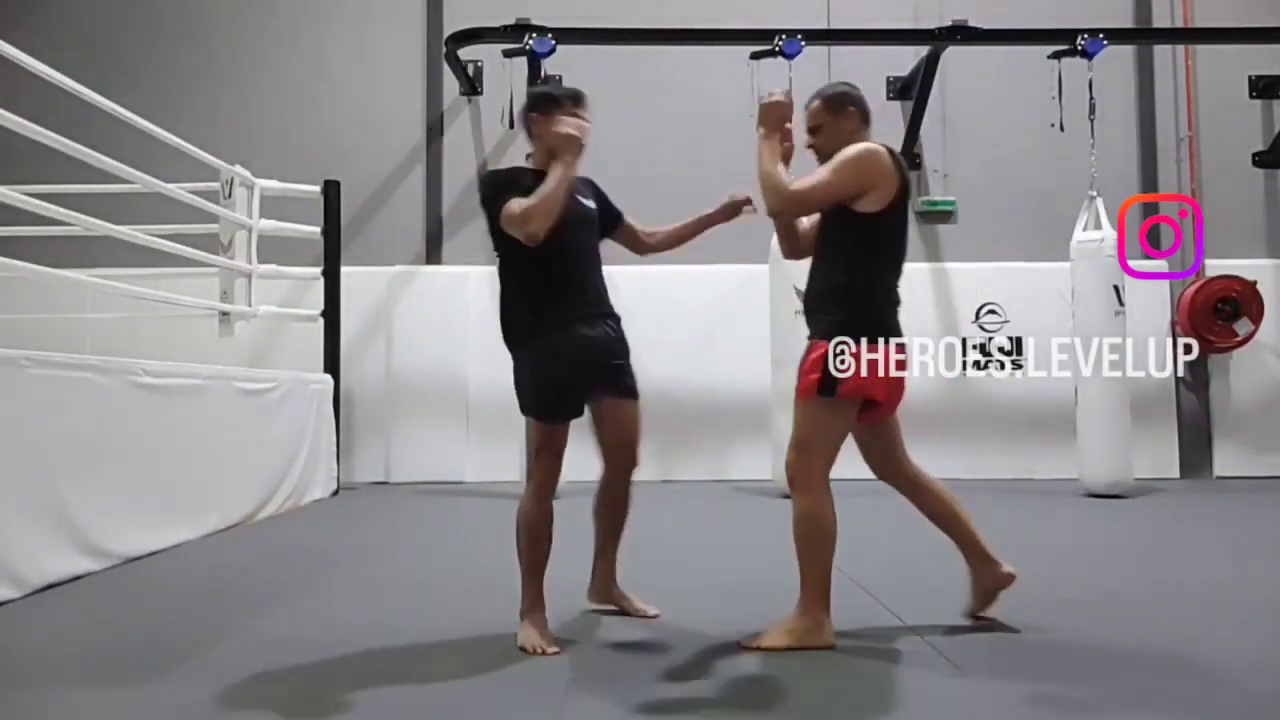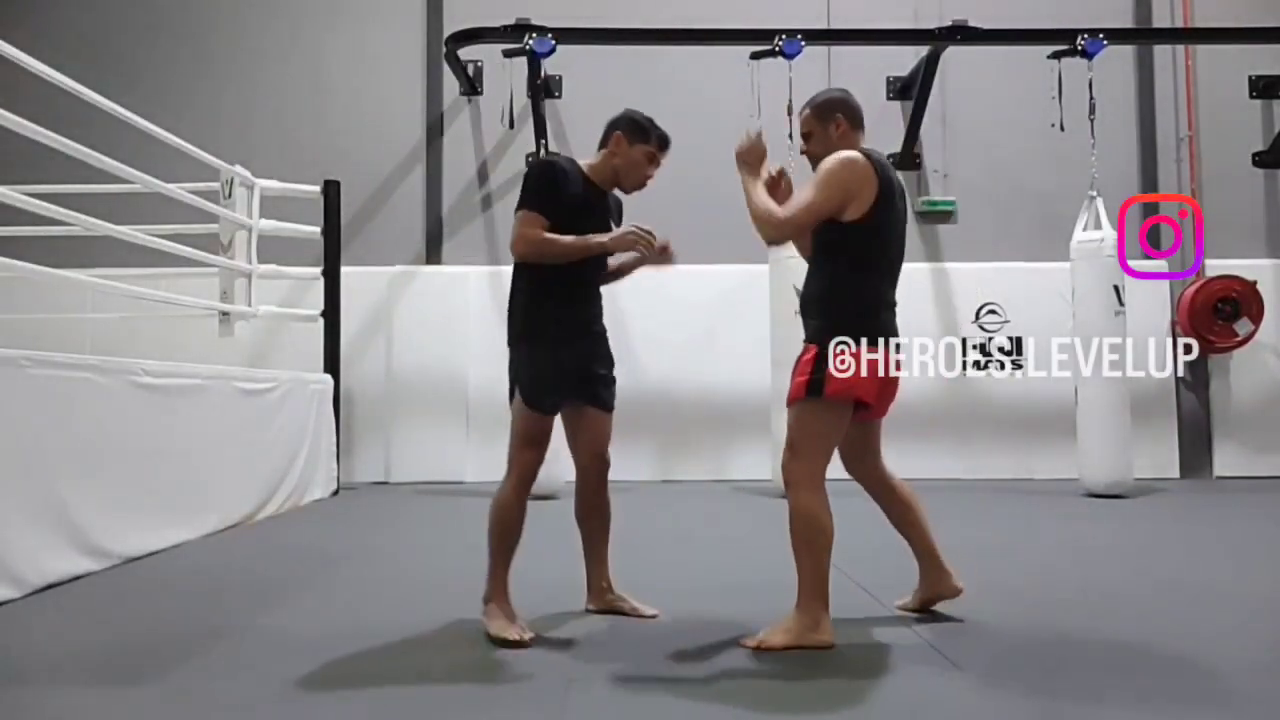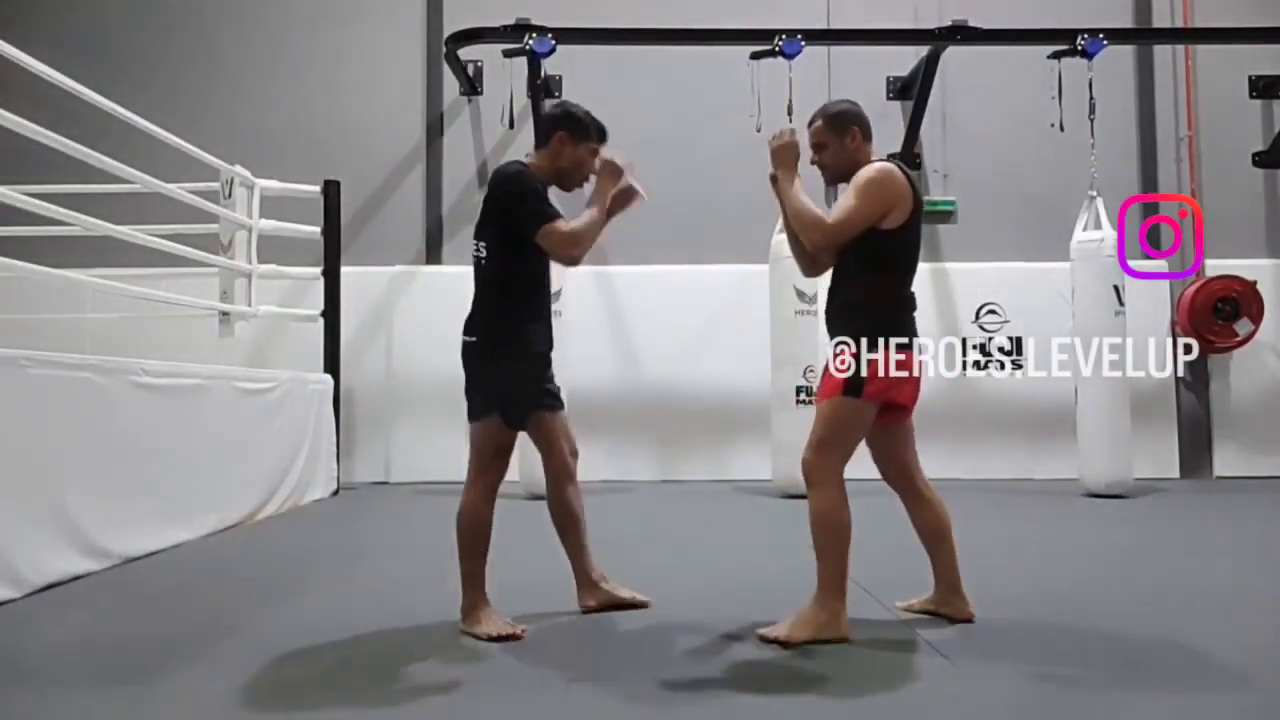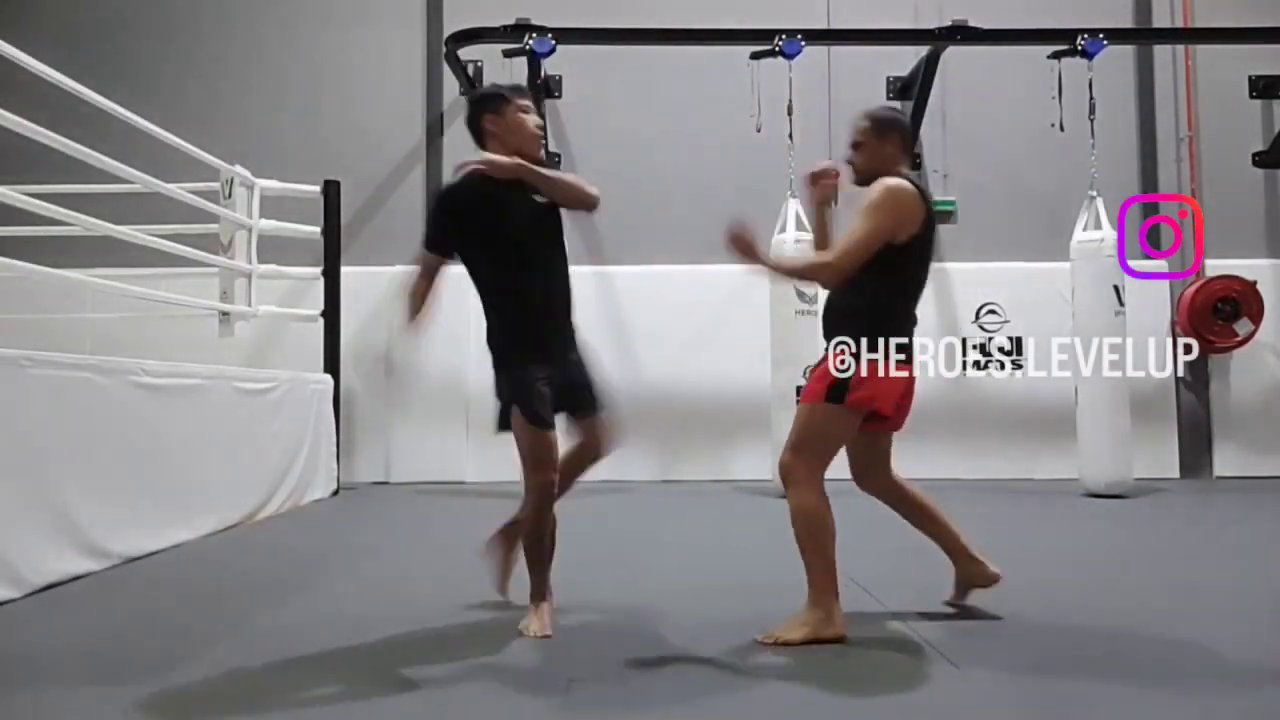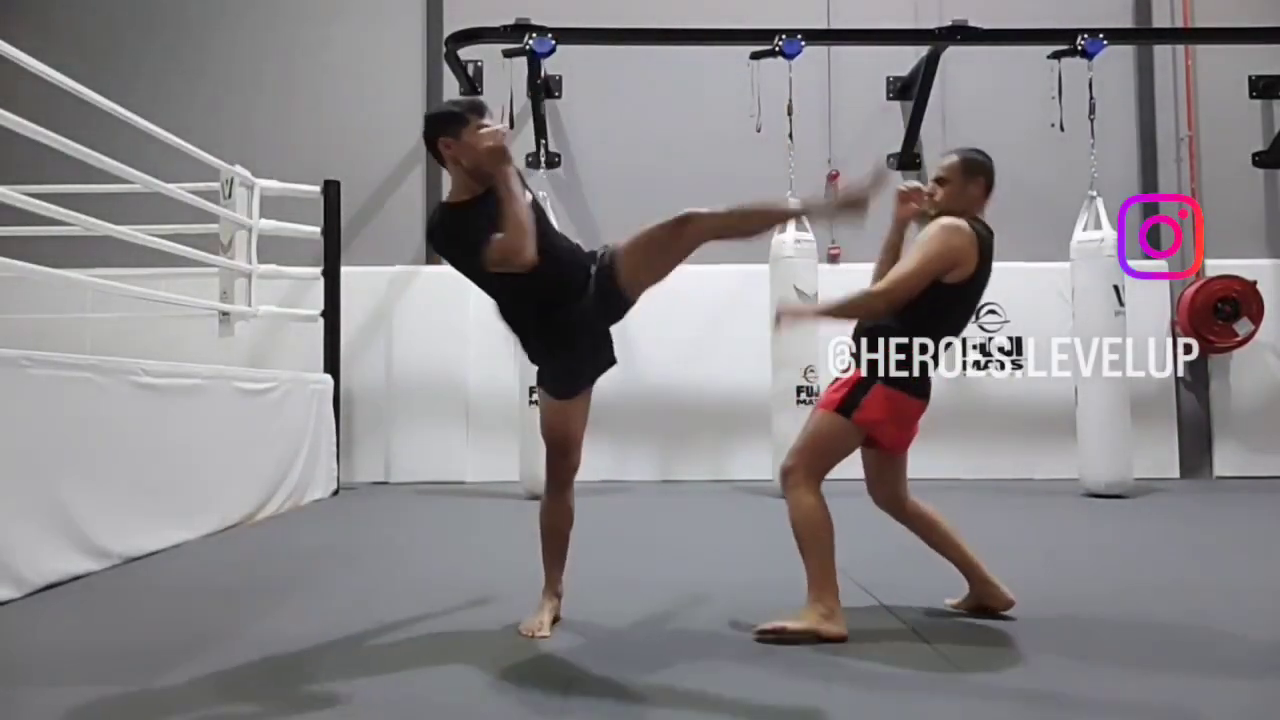
dt=0.4s
person 1, frame 1
left shoulder: (587, 189)
right shoulder: (500, 184)
left elbow: (643, 241)
right elbow: (529, 227)
left wrist: (711, 218)
right wrist: (563, 163)
left hip: (602, 333)
right hip: (542, 344)
left knee: (622, 460)
right knee: (543, 477)
left ankle: (604, 582)
right ankle: (531, 612)
person 1, frame 2
left shoulder: (611, 203)
right shoulder: (552, 173)
right elbow: (524, 246)
left wrist: (636, 257)
right wrist: (610, 241)
left hip: (589, 341)
right hip: (539, 340)
left knee: (595, 466)
right knee: (524, 468)
left ankle: (600, 587)
right ankle: (495, 596)
person 1, frame 3
left shoulder: (529, 188)
right shoulder: (515, 182)
left elbow: (568, 243)
right elbow: (569, 249)
left wrist: (611, 204)
right wrist: (602, 194)
left hip: (526, 350)
right hip: (498, 350)
left knee: (563, 459)
right knee: (487, 473)
left ankle: (591, 583)
right ankle: (473, 603)
person 1, frame 4
left shoulder: (538, 176)
right shoulder: (460, 198)
left elbow: (589, 200)
right elbow: (426, 276)
left wrist: (529, 169)
left hip: (561, 343)
right hip: (523, 356)
left knee: (590, 448)
right knee: (542, 480)
left ankle: (510, 534)
right ankle: (540, 597)
person 1, frame 5
left shoulder: (502, 187)
right shoulder: (447, 227)
right elbow: (518, 258)
right wrist: (505, 173)
left hip: (596, 285)
right hip: (562, 340)
left knee: (690, 224)
right knee: (561, 471)
left ankle: (817, 208)
right ankle: (552, 595)
person 2, frame 1
left shoulder: (867, 158)
right shoulder: (861, 178)
left elbow: (780, 202)
right elbow: (793, 245)
left wrist: (767, 138)
right wrist: (782, 158)
left hip: (847, 340)
right hip: (871, 341)
left knee: (805, 471)
right knee: (896, 467)
left ankle: (812, 619)
right ankle: (985, 569)
person 2, frame 2
left shoulder: (847, 165)
right shoulder: (875, 175)
left elbow: (778, 232)
left wrist: (749, 175)
right wrist: (785, 201)
left hip: (842, 345)
right hip: (869, 343)
left knee: (802, 472)
right knee: (867, 467)
left ankle: (811, 617)
right ankle: (936, 576)
person 2, frame 3
left shoulder: (880, 177)
right shoulder: (866, 191)
left elbow: (821, 234)
right elbow: (813, 263)
left wrist: (786, 178)
right wrist: (786, 193)
left hip: (870, 348)
right hip: (880, 349)
left knee: (821, 466)
right knee: (904, 475)
left ankle: (829, 610)
right ankle: (950, 593)
person 2, frame 4
left shoulder: (893, 193)
right shoulder: (895, 200)
left elbow: (835, 270)
right elbow: (840, 271)
left wrist: (761, 256)
right wrist: (821, 209)
left hip: (868, 360)
right hip: (882, 362)
left knee: (798, 470)
right knee: (876, 478)
left ankle: (823, 612)
right ankle: (969, 565)
person 2, frame 5
left shoulder: (953, 231)
right shoulder: (964, 242)
left elbow: (882, 296)
right elbow: (891, 292)
left wrist: (811, 310)
right wrist: (898, 227)
left hip: (880, 374)
right hip: (897, 378)
left knee: (799, 474)
right knee: (892, 496)
left ankle: (823, 611)
right ankle: (985, 588)
